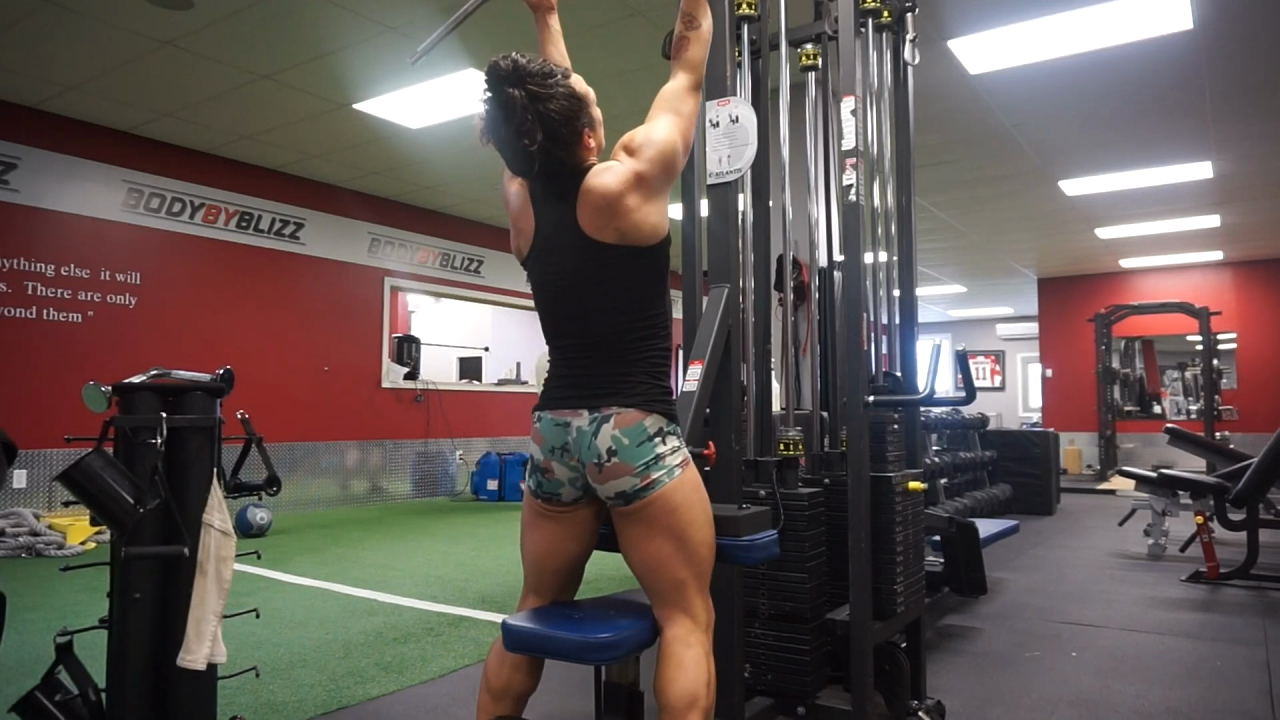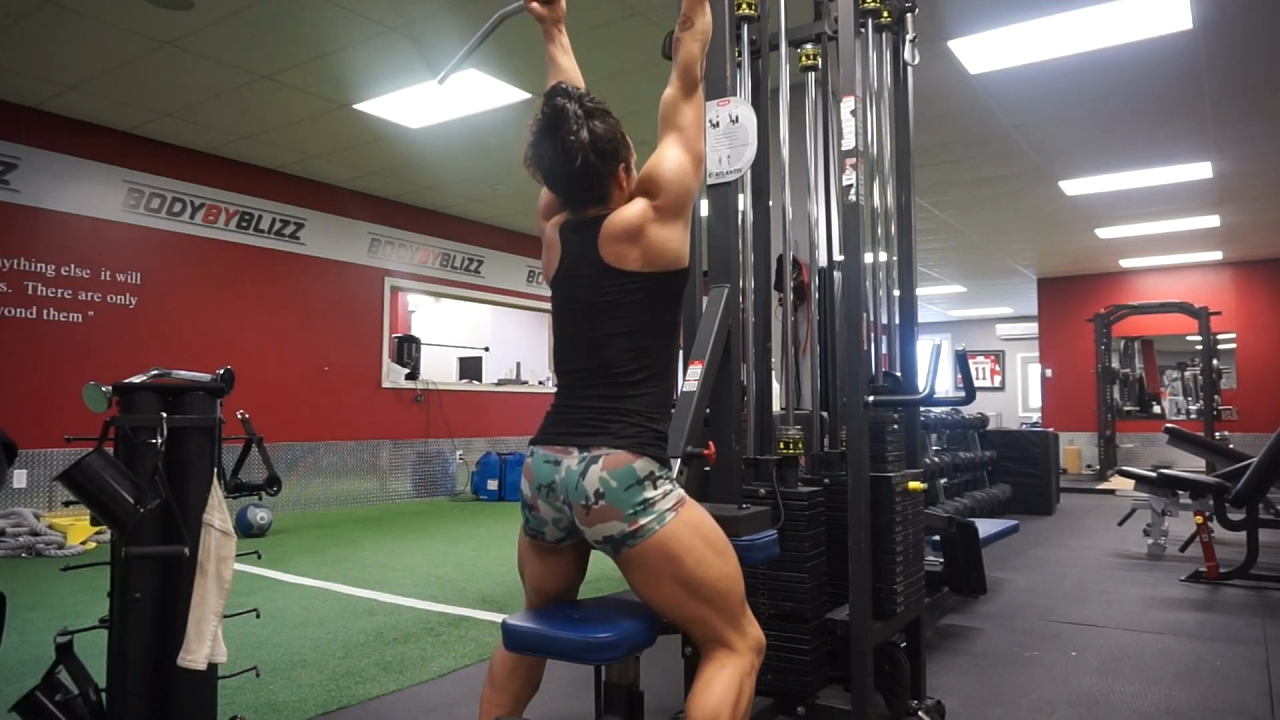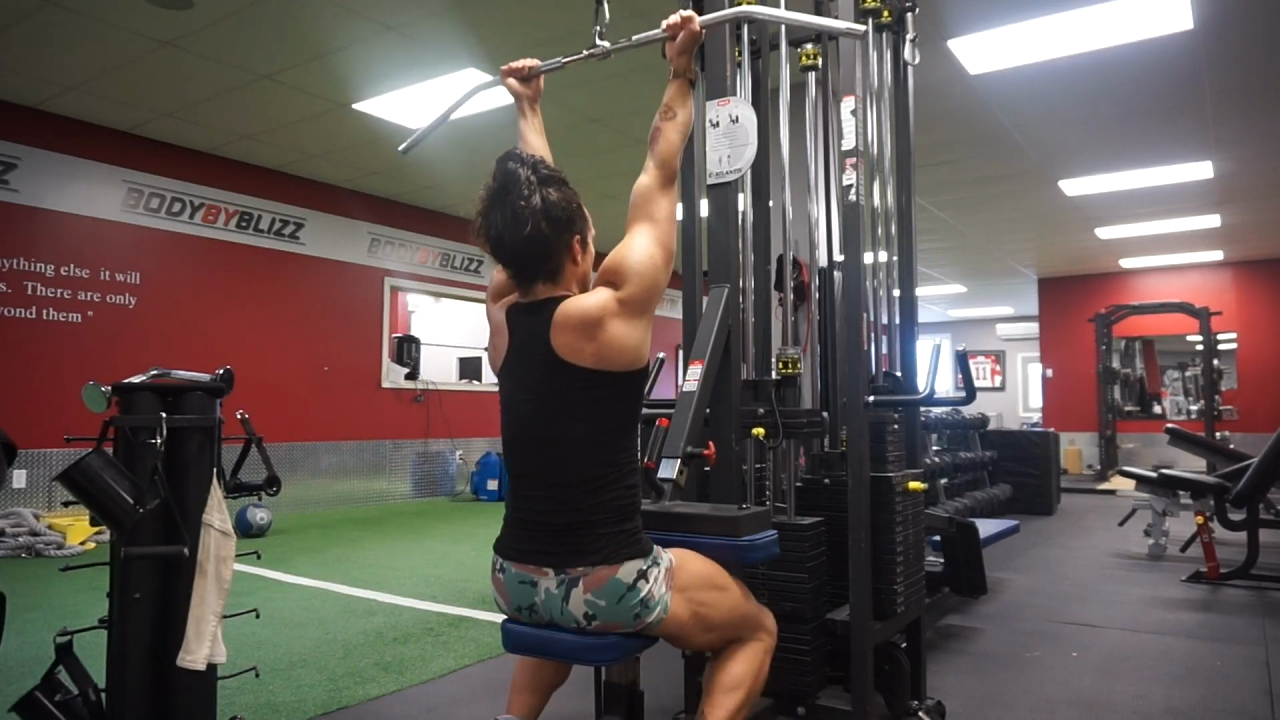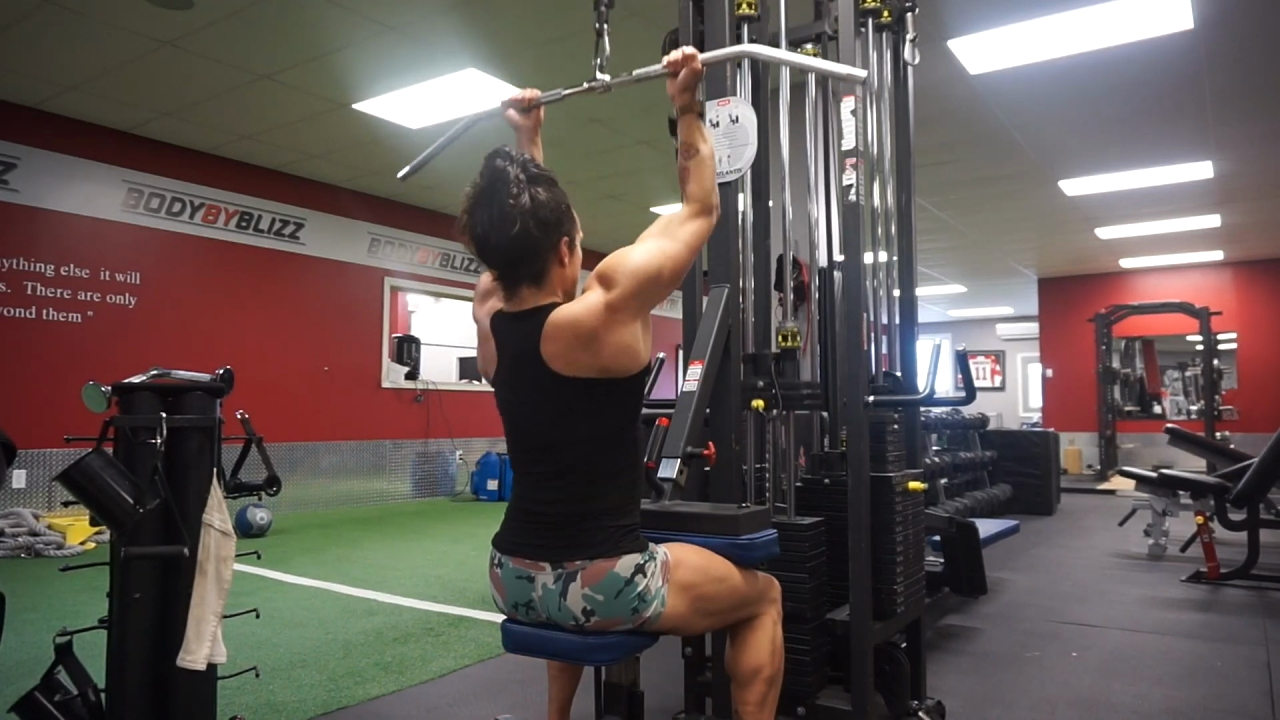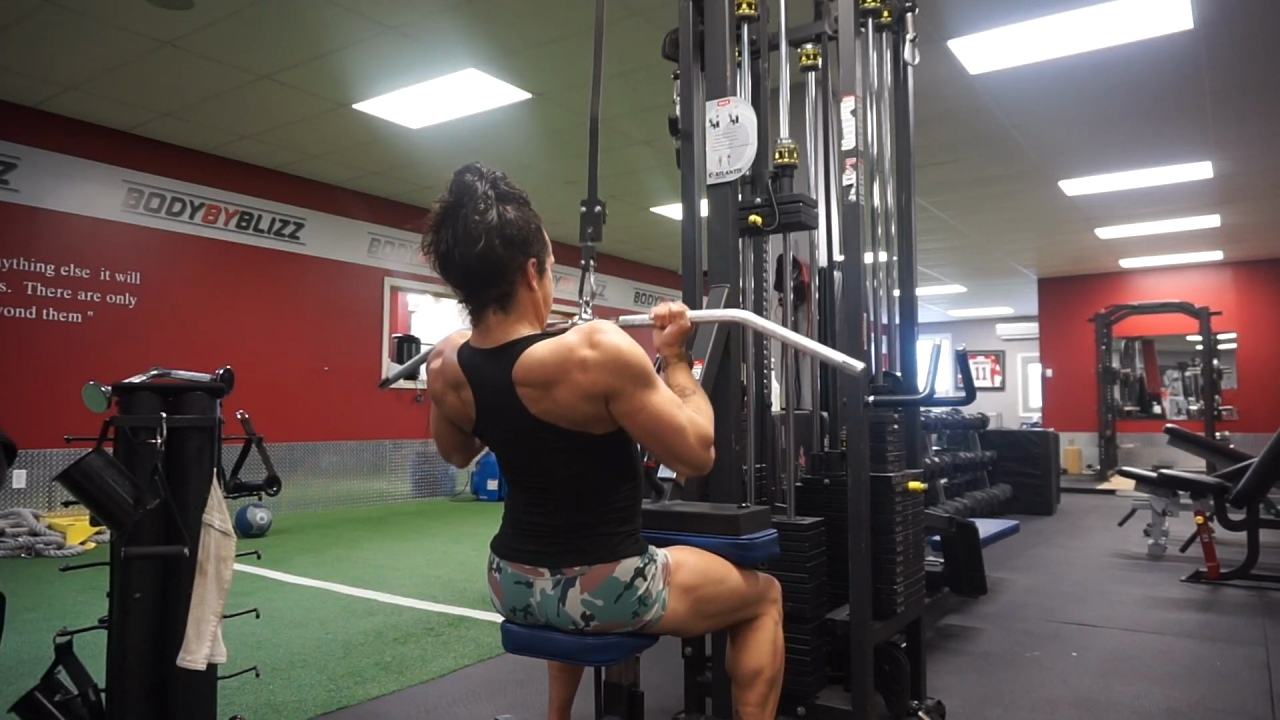
dt=1s
person 1, frame 1
left shoulder: (521, 199)
right shoulder: (625, 182)
left elbow: (552, 103)
right elbow: (688, 71)
left hip: (555, 431)
right hip: (634, 430)
left knee: (534, 614)
right knee: (687, 623)
person 1, frame 2
left shoulder: (556, 229)
right shoulder: (650, 221)
left elbow: (568, 125)
right elbow: (685, 85)
left hip: (546, 466)
right hip: (622, 473)
right knee: (737, 645)
person 1, frame 3
left shoulder: (502, 312)
right shoulder: (610, 313)
left elbow: (532, 199)
right elbow: (658, 182)
left wrist: (527, 108)
right wrist: (681, 73)
left hip: (516, 582)
right hip: (604, 583)
right knee: (755, 629)
person 1, frame 4
left shoulder: (488, 313)
right shoulder: (606, 312)
left elbow: (519, 228)
right elbow: (699, 210)
left wrist: (527, 140)
right wrist: (687, 108)
left hip: (514, 580)
right hip: (598, 585)
right knee: (761, 596)
person 1, frame 5
left shoulder: (445, 366)
right shoulder: (593, 352)
right elbow: (698, 453)
right wrist: (675, 357)
left hip: (512, 585)
right hip: (603, 591)
right knee: (763, 597)
